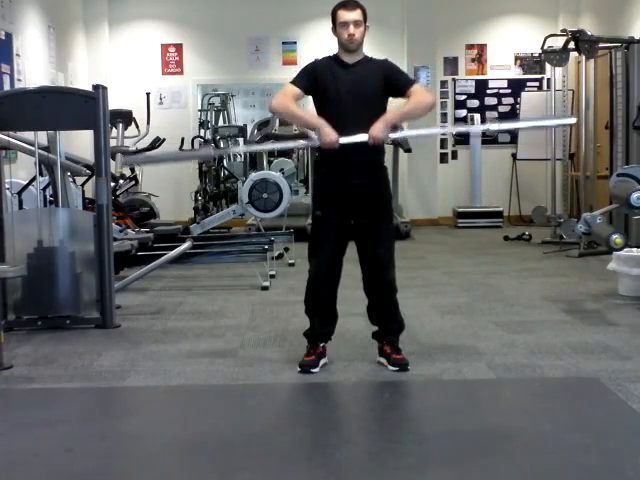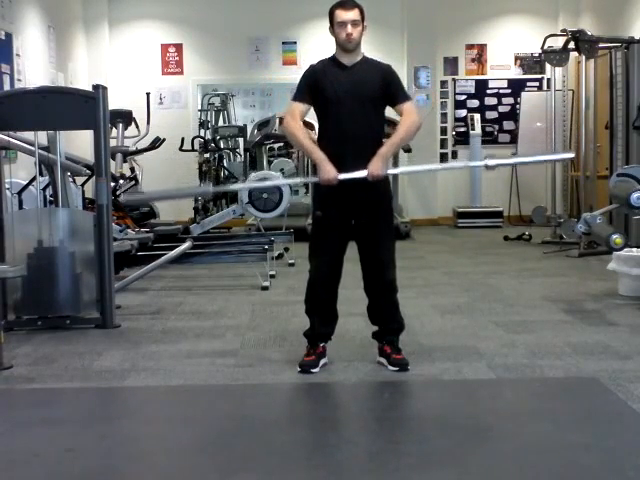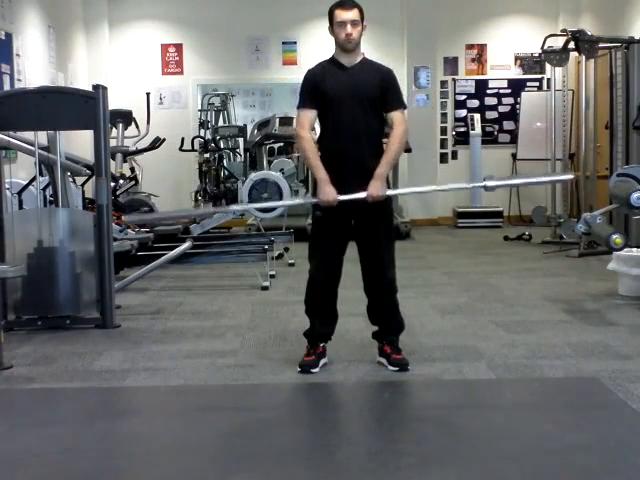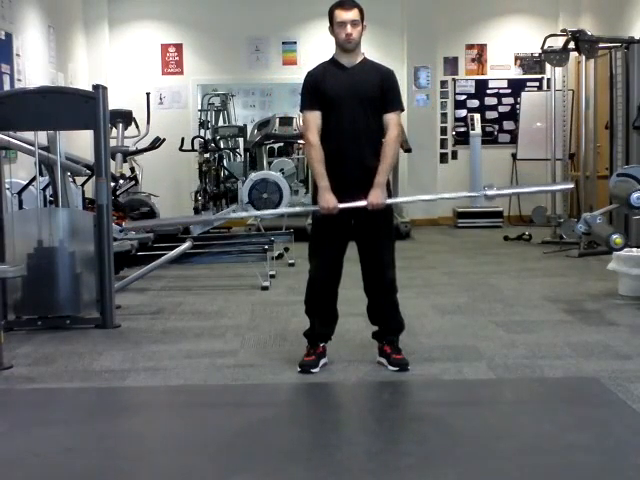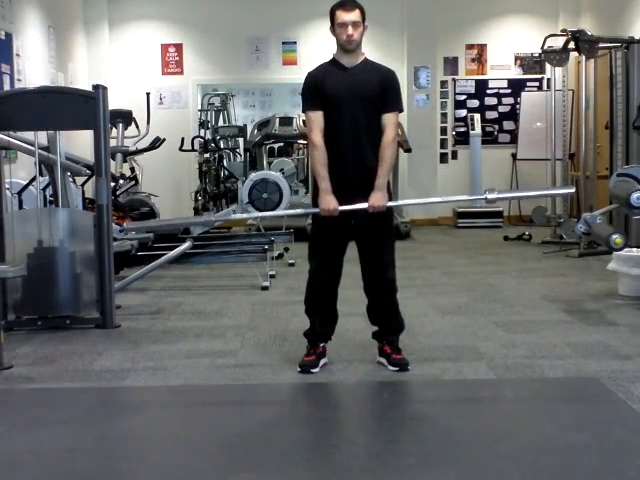
dt=0.3s
person 1, frame 1
left shoulder: (382, 69)
right shoulder: (319, 69)
left elbow: (426, 99)
right elbow: (278, 103)
left wrist: (389, 119)
right wrist: (316, 123)
left hip: (372, 185)
right hip: (329, 186)
left knee: (380, 269)
right knee: (322, 269)
left ankle: (388, 342)
right ankle: (317, 343)
person 1, frame 2
left shoulder: (382, 72)
right shoulder: (317, 73)
left elbow: (412, 117)
right elbow: (290, 121)
left wrist: (384, 155)
right wrist: (320, 159)
left hip: (374, 186)
right hip: (329, 186)
left knee: (381, 269)
right knee: (323, 270)
left ankle: (388, 342)
right ankle: (317, 343)
person 1, frame 3
left shoulder: (382, 75)
right shoulder: (317, 76)
left elbow: (399, 128)
right elbow: (303, 131)
left wrist: (380, 177)
right wrist: (322, 181)
left hip: (374, 190)
right hip: (330, 190)
left knee: (380, 270)
right knee: (323, 271)
left ankle: (388, 342)
right ankle: (317, 343)
person 1, frame 4
left shoulder: (382, 76)
right shoulder: (316, 78)
left elbow: (393, 133)
right elbow: (312, 136)
left wrist: (380, 185)
right wrist: (323, 188)
left hip: (373, 191)
right hip: (330, 192)
left knee: (381, 271)
right knee: (323, 272)
left ankle: (388, 342)
right ankle: (317, 343)
person 1, frame 5
left shoulder: (384, 76)
right shoulder: (318, 78)
left elbow: (389, 135)
right elbow: (316, 137)
left wrist: (380, 188)
right wrist: (324, 191)
left hip: (373, 192)
right hip: (331, 193)
left knee: (381, 272)
right knee: (322, 273)
left ankle: (388, 342)
right ankle: (317, 343)
